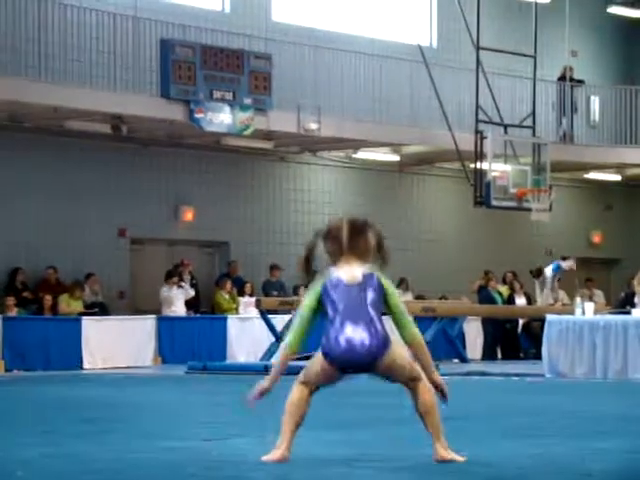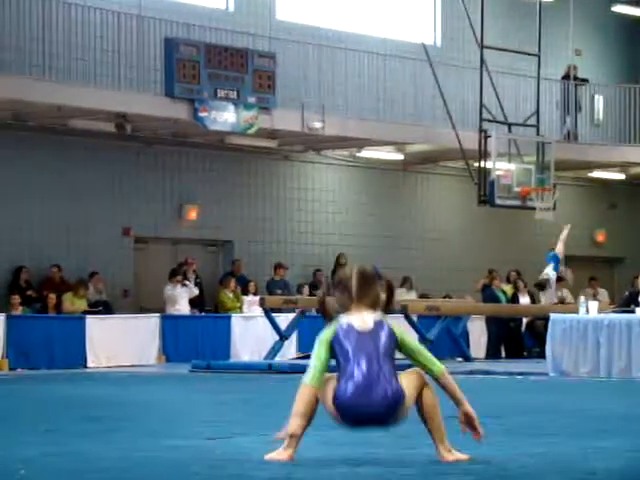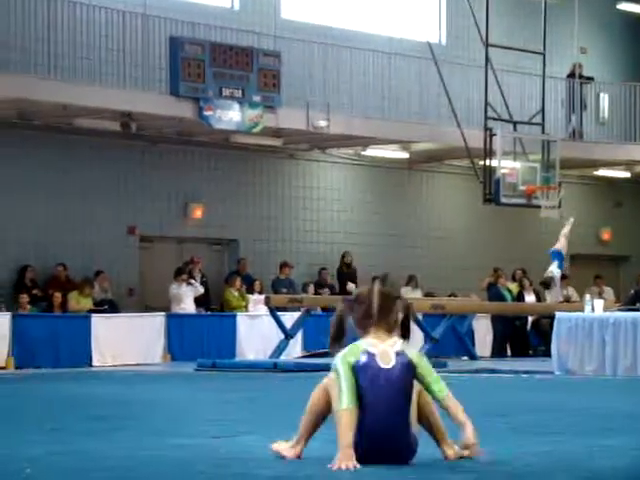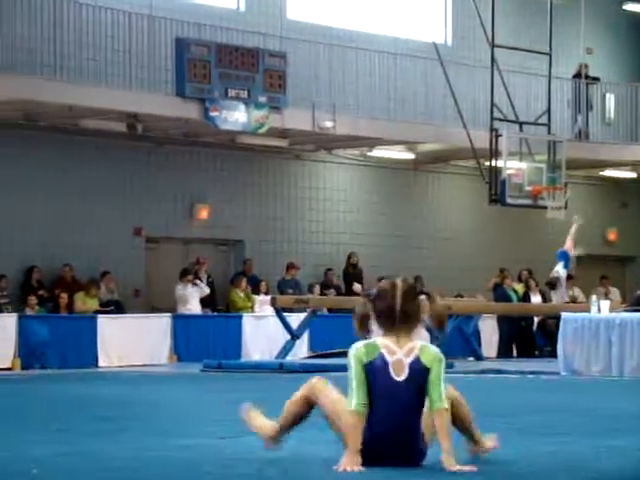
dt=0.2s
person 1, frame 1
left shoulder: (321, 285)
right shoulder: (379, 281)
left elbow: (295, 335)
right elbow: (410, 331)
left wrist: (272, 379)
right wrist: (434, 374)
left hip: (337, 352)
right hip: (374, 349)
left knee: (304, 384)
right knee: (417, 378)
person 1, frame 2
left shoulder: (330, 331)
right shoulder: (391, 329)
left elbow: (312, 378)
right elbow: (436, 368)
left wrist: (296, 419)
right wrist: (463, 405)
left hip: (349, 409)
right hip: (387, 409)
left knee: (317, 382)
right knee: (418, 375)
left ankle: (288, 449)
right ankle: (444, 449)
person 1, frame 3
left shoulder: (347, 356)
right shoulder: (410, 354)
left elbow: (346, 403)
right elbow: (441, 393)
left wrist: (345, 450)
left hip: (364, 451)
right hip: (403, 453)
left knee: (331, 381)
left ankle: (297, 446)
right ankle: (449, 447)
person 1, frame 4
left shoulder: (362, 351)
right shoulder: (432, 356)
left elbow: (359, 405)
right elbow: (440, 404)
left wrist: (352, 454)
right wrist: (447, 456)
left hip: (371, 451)
right hip: (411, 454)
left knee: (316, 386)
right knee: (450, 395)
left ankle: (274, 432)
right ankle: (478, 442)
